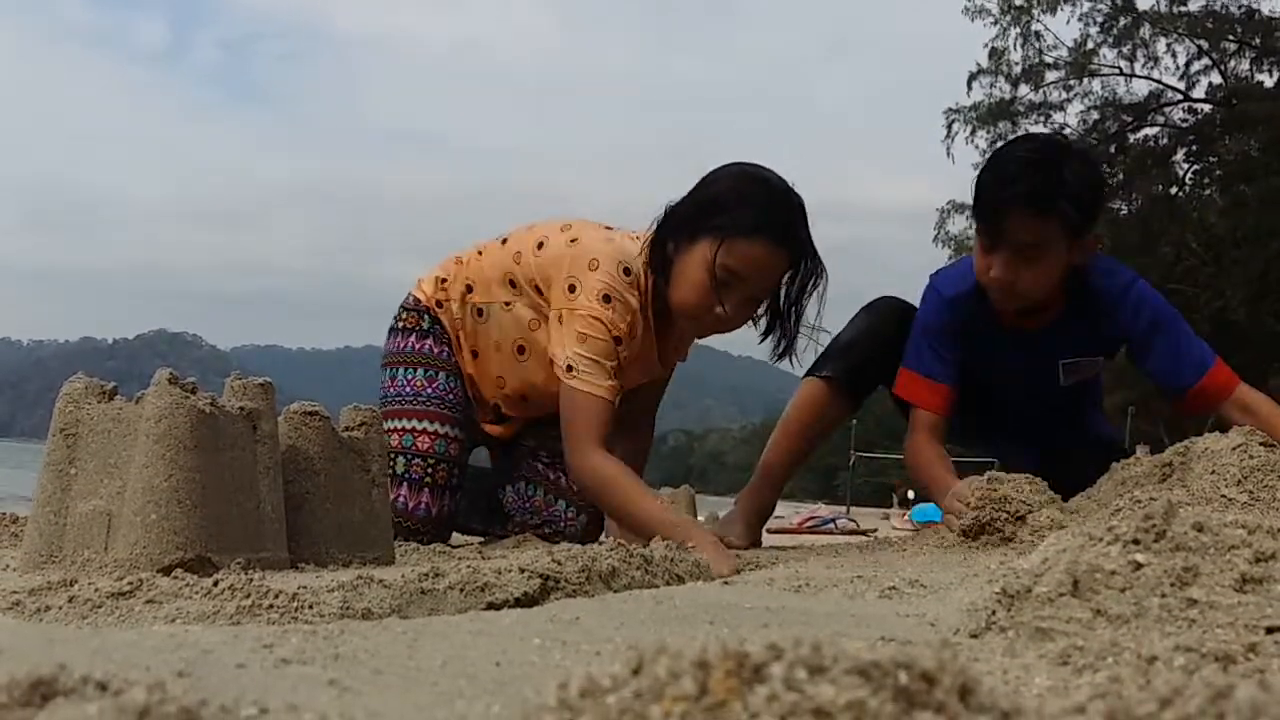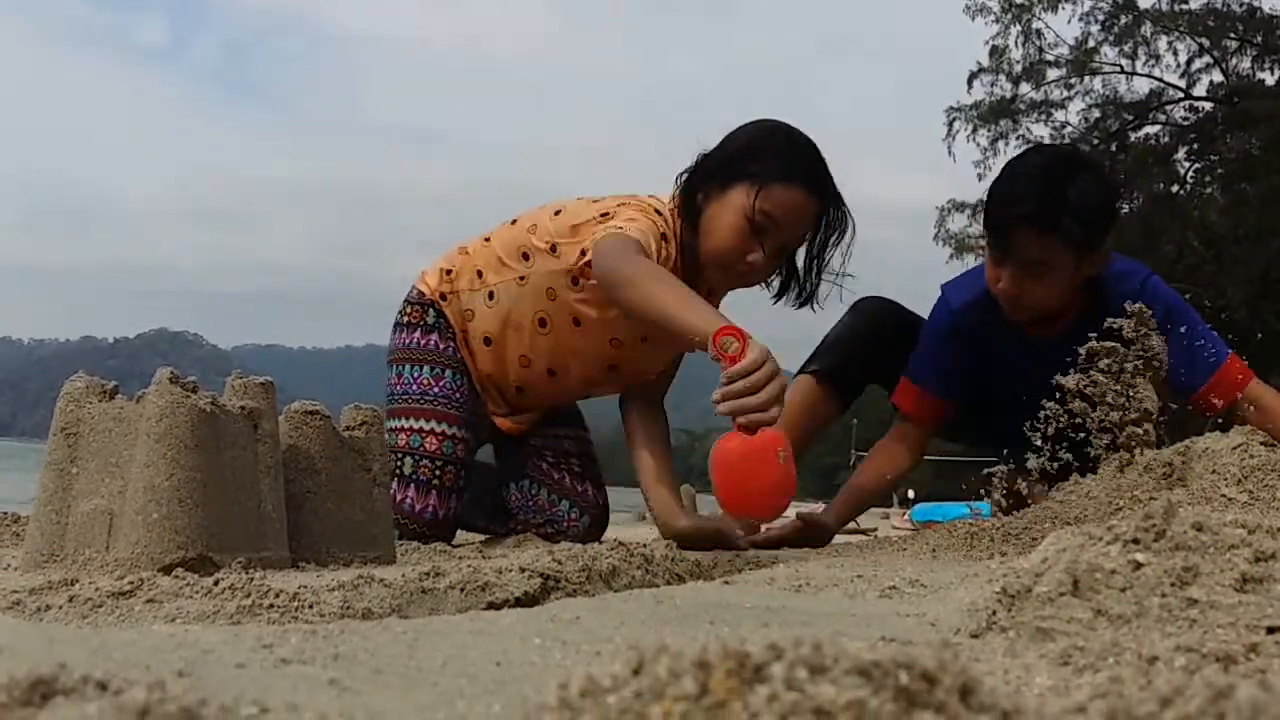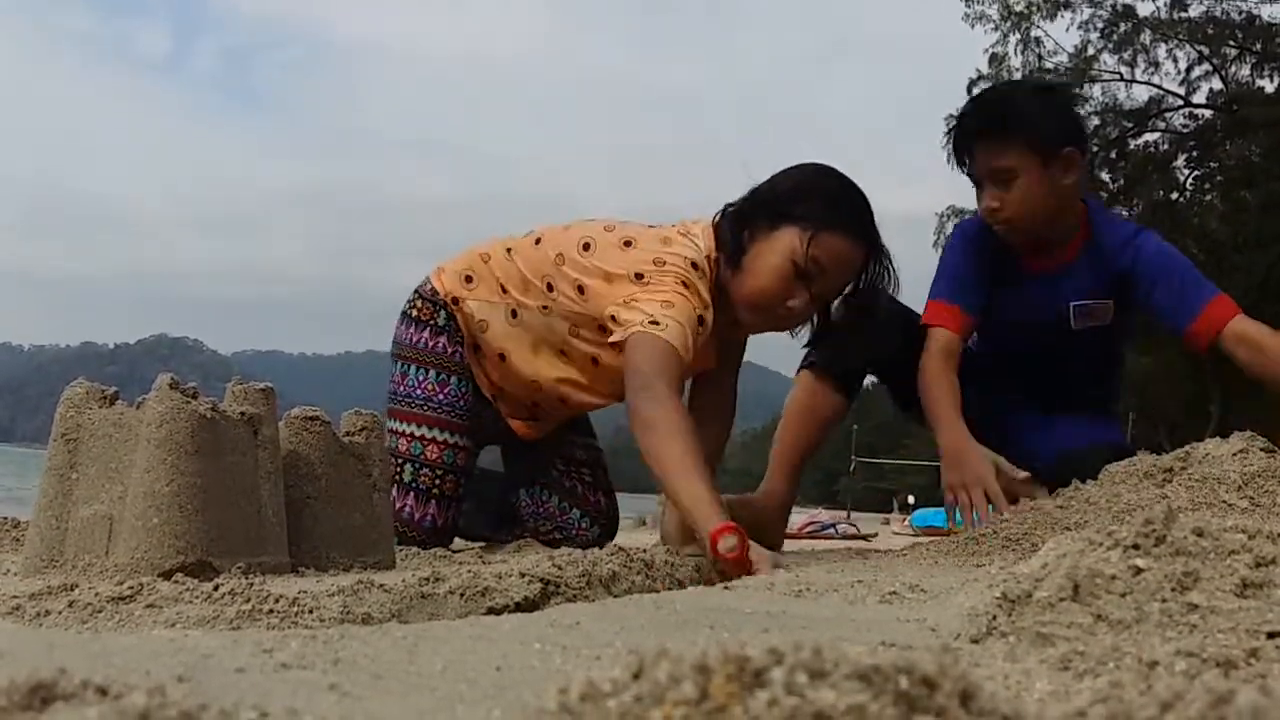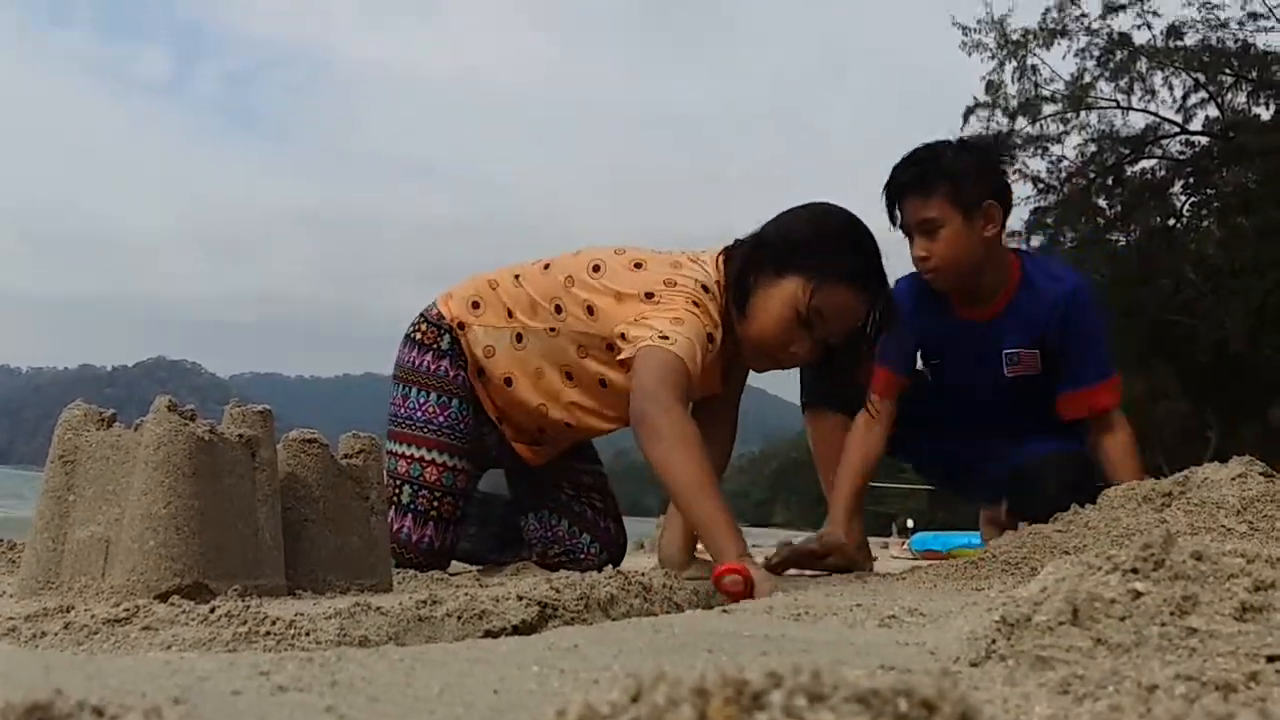
dt=0.5s
person 1, frame 1
left shoulder: (1118, 297)
right shoulder: (950, 292)
right elbow: (921, 437)
right wrist: (955, 497)
left hip: (1070, 445)
right hip: (963, 418)
right knee: (884, 321)
right ankle: (750, 509)
person 1, frame 2
left shoulder: (1137, 299)
right shoulder: (963, 306)
right elbow: (908, 438)
right wrist: (829, 518)
right hip: (982, 414)
right knee: (875, 322)
person 1, frame 3
left shoulder: (1128, 249)
right shoulder: (973, 243)
right elbow: (938, 354)
right wrist: (957, 447)
left hip: (1067, 428)
right hip: (982, 405)
left knee: (1107, 479)
right knee: (868, 320)
left ankle: (1030, 494)
right ankle: (772, 500)
person 1, frame 4
left shoulder: (1058, 294)
right shoulder: (911, 300)
left elbow: (1105, 422)
right elbow: (877, 410)
right wrist: (838, 524)
left hip: (1033, 453)
right hip: (948, 444)
left knee: (1058, 488)
right knee: (829, 356)
left ankle: (1007, 524)
right ankle: (847, 539)
person 2, frame 1
left shoulder: (682, 309)
right shoulder: (606, 285)
left elbow: (631, 429)
right elbow: (585, 457)
left wrist: (635, 525)
right wrist: (699, 543)
left knee: (571, 526)
right knee: (411, 522)
left ankle: (454, 496)
person 2, frame 2
left shoulder: (704, 286)
right shoulder: (639, 227)
left elbow: (642, 401)
right elbow: (627, 280)
left wrist: (663, 501)
right hip: (447, 327)
left knee: (575, 526)
right knee: (417, 523)
left ankle: (463, 484)
person 2, frame 3
left shoulder: (730, 294)
right shoulder: (674, 282)
left elbow: (711, 413)
right elbow: (651, 396)
left wrist: (706, 526)
right wrist: (722, 533)
left knee: (584, 533)
right knee: (415, 529)
left ankle: (463, 490)
person 2, frame 4
left shoulder: (731, 321)
right shoulder: (686, 304)
left elbow: (713, 436)
right elbow: (656, 408)
right wrist: (737, 563)
right hip: (457, 350)
left knee: (592, 554)
right knee: (413, 549)
left ankle: (463, 522)
